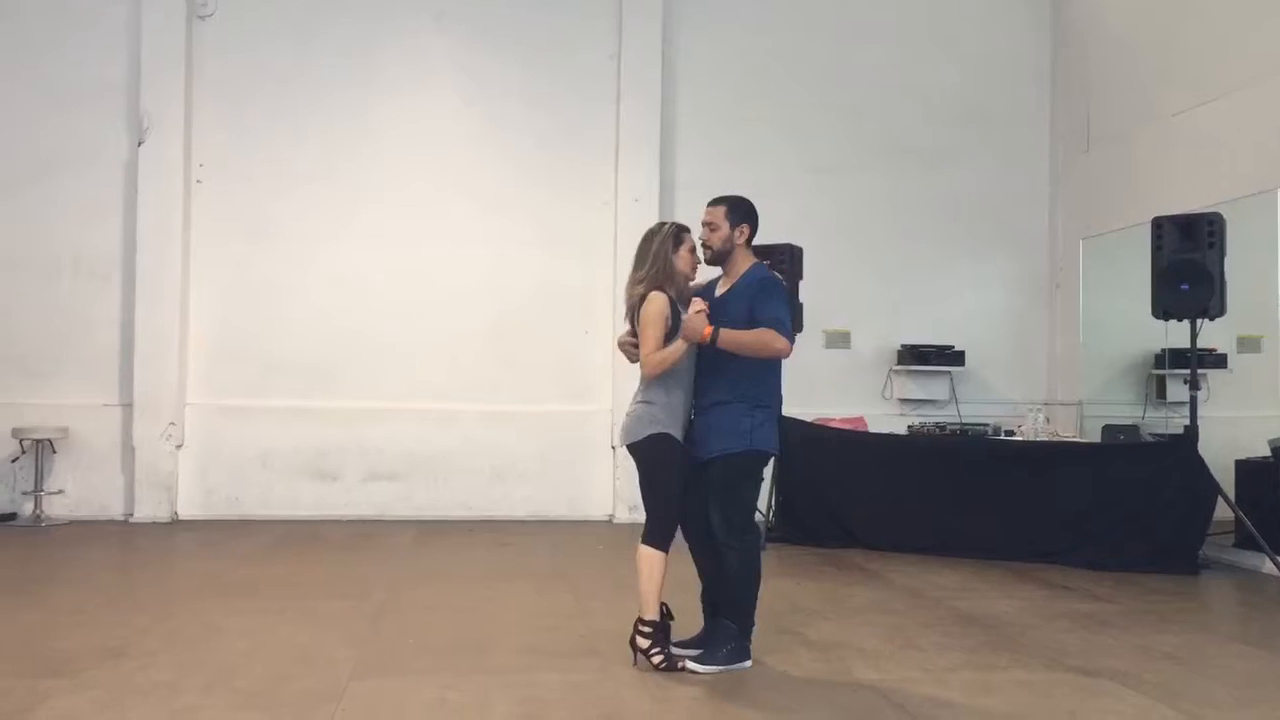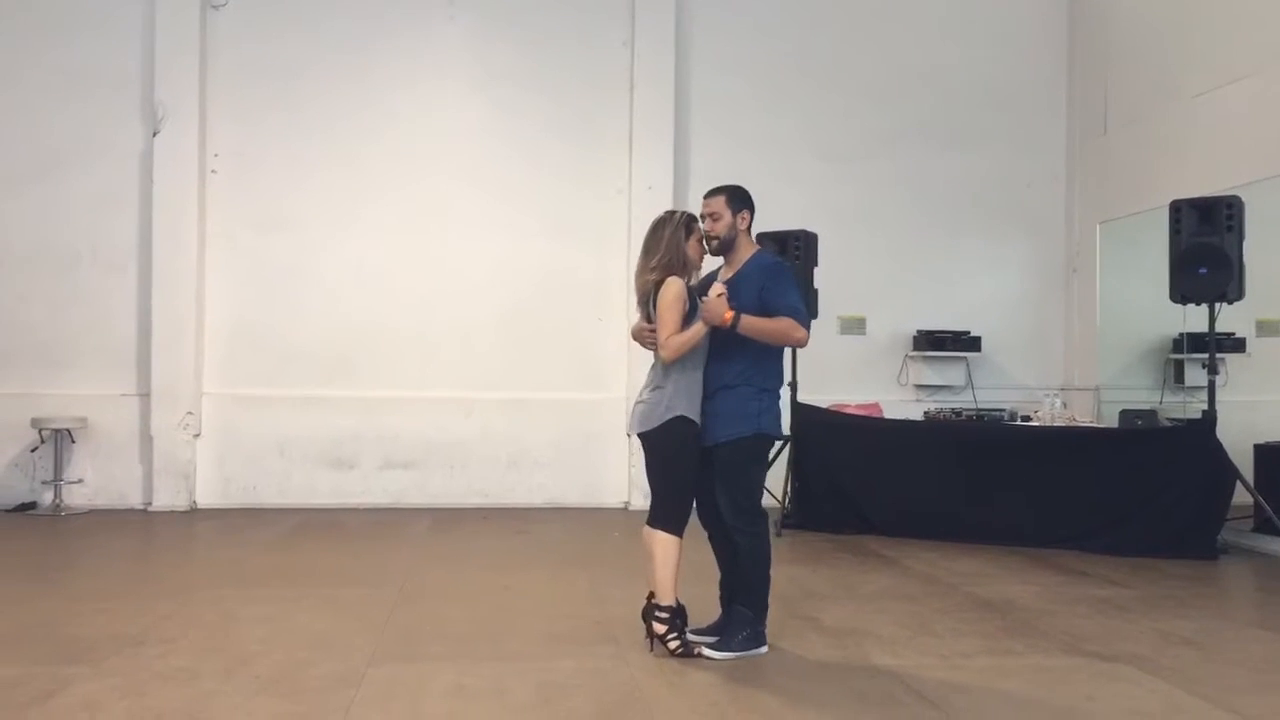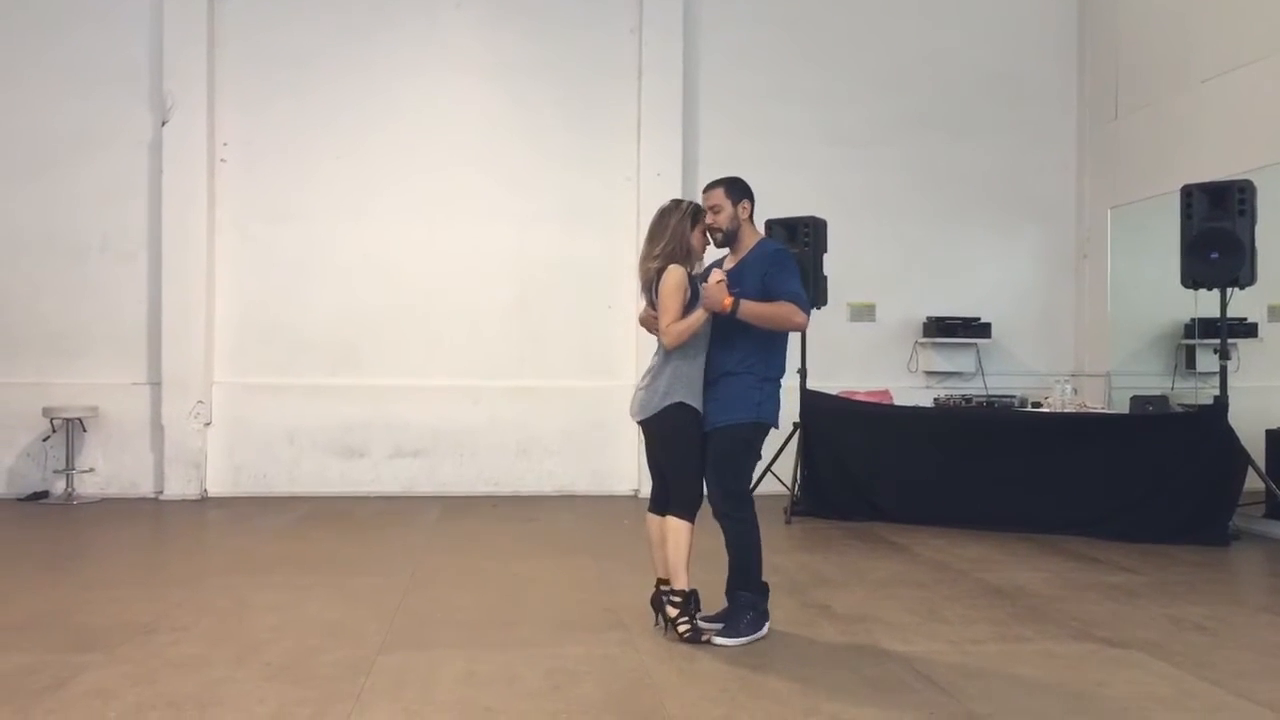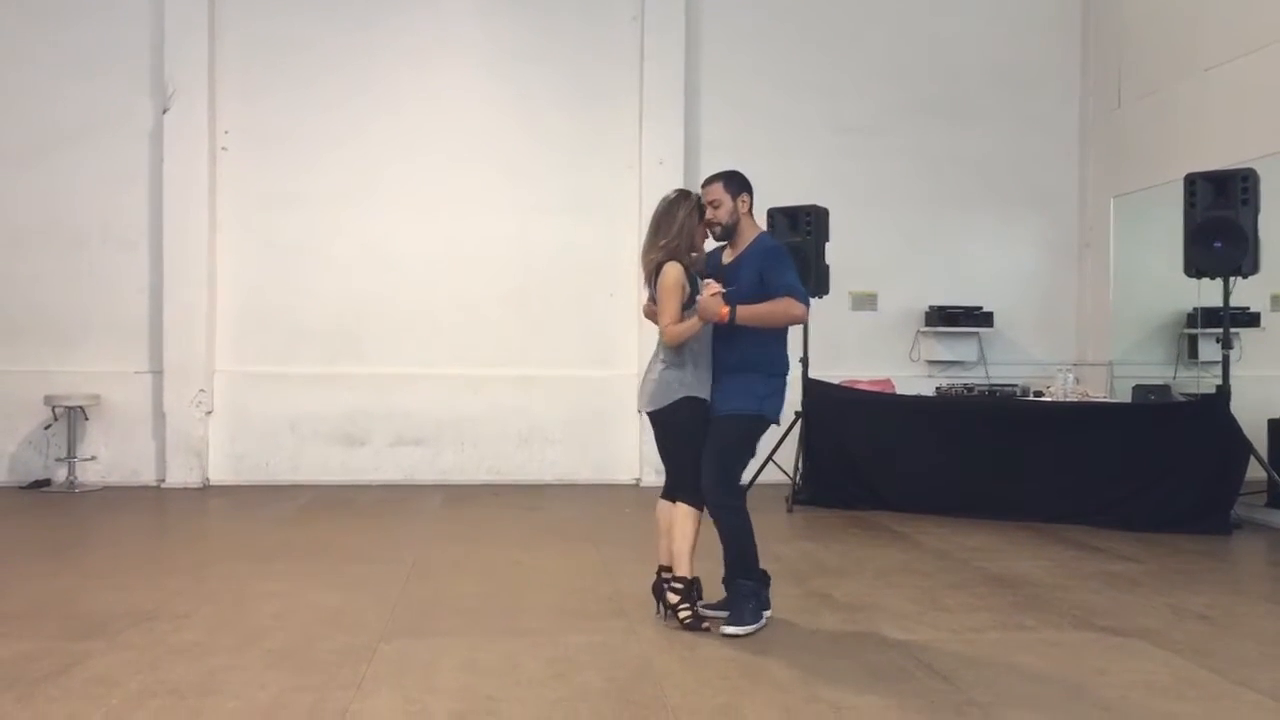
dt=0.5s
person 1, frame 1
left shoulder: (763, 285)
right shoulder: (709, 290)
left elbow: (780, 343)
right elbow: (672, 333)
left wrist: (709, 333)
right wrist: (634, 341)
left hip: (742, 433)
right hip: (706, 429)
left knee: (734, 532)
right knee: (695, 521)
left ankle: (735, 642)
right ankle: (714, 625)
person 1, frame 2
left shoulder: (770, 270)
right shoulder: (710, 281)
left elbow: (797, 332)
left wrist: (730, 318)
right wrist: (644, 329)
left hip: (746, 417)
right hip: (709, 416)
left knee: (742, 516)
right knee: (713, 516)
left ankle: (751, 627)
right ankle: (733, 615)
person 1, frame 3
left shoulder: (773, 258)
right shoulder: (715, 269)
left elbow: (797, 316)
left wrist: (729, 304)
right wrist: (654, 318)
left hip: (746, 402)
right hip: (713, 401)
left knee: (731, 499)
right knee: (723, 499)
left ankle: (751, 608)
right ankle: (741, 603)
person 1, frame 4
left shoulder: (770, 253)
right shoulder: (713, 262)
left elbow: (796, 309)
right elbow: (686, 307)
left wrist: (727, 312)
left hip: (752, 391)
right hip: (719, 390)
left knee: (719, 485)
right knee: (716, 488)
left ankle: (750, 597)
right ankle: (742, 592)
person 2, frame 1
left shoulder: (678, 297)
right shoulder: (657, 299)
right elbow: (649, 365)
right wrist: (690, 334)
left hip: (668, 427)
right hip: (656, 428)
left knee: (663, 522)
right knee: (662, 526)
left ankle: (652, 613)
right ankle: (648, 630)
person 2, frame 2
left shoulder: (674, 287)
right shoulder: (674, 285)
right elbow: (668, 348)
right wrist: (709, 319)
left hip: (662, 412)
right hip: (671, 414)
left knee: (662, 508)
right knee: (674, 512)
left ankle: (658, 602)
right ankle: (664, 616)
person 2, frame 3
left shoulder: (680, 275)
right shoulder: (675, 273)
right elbow: (670, 335)
right wrist: (709, 306)
left hip: (665, 400)
right hip: (673, 401)
left knee: (664, 495)
right knee: (685, 498)
left ankle: (665, 589)
right ankle: (678, 597)
person 2, frame 4
left shoulder: (683, 266)
right shoulder: (674, 268)
left elbow: (652, 312)
right elbow: (669, 334)
right wrist: (704, 315)
left hip: (667, 390)
right hip: (681, 391)
left knee: (678, 482)
right knee: (697, 487)
left ankle: (666, 577)
right ankle: (681, 586)
